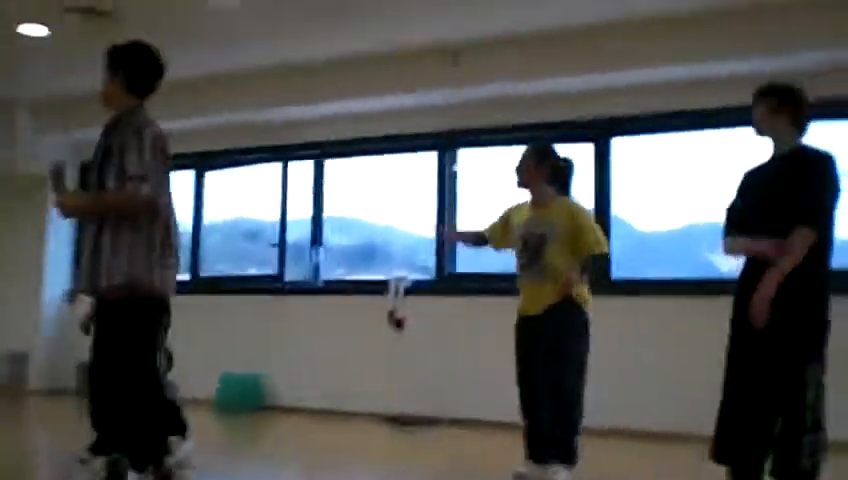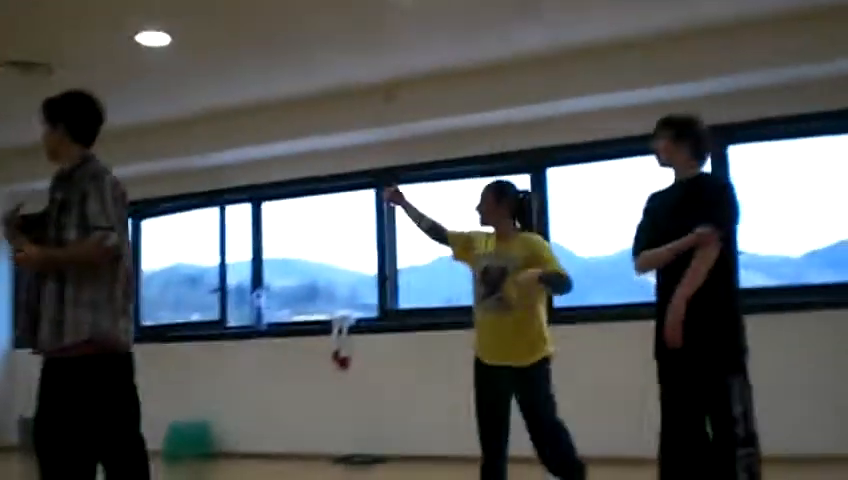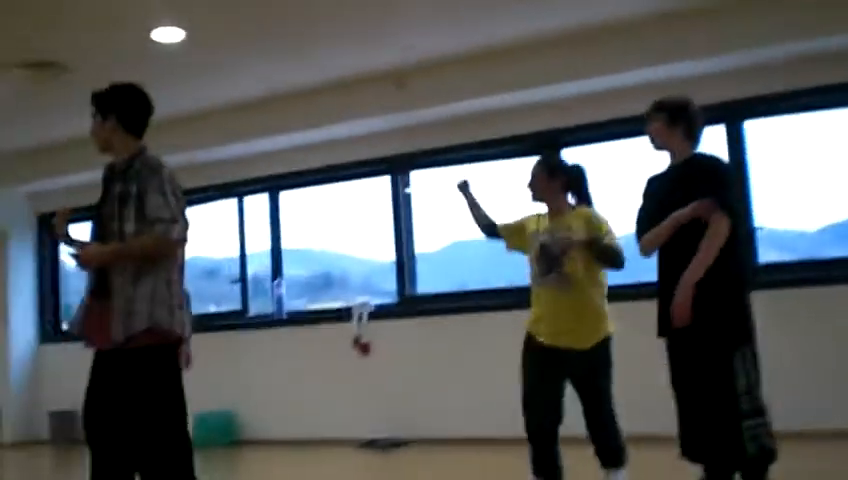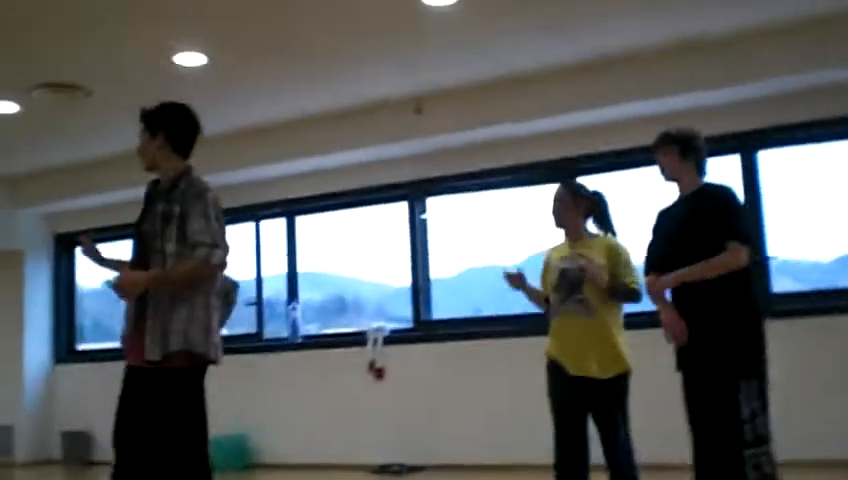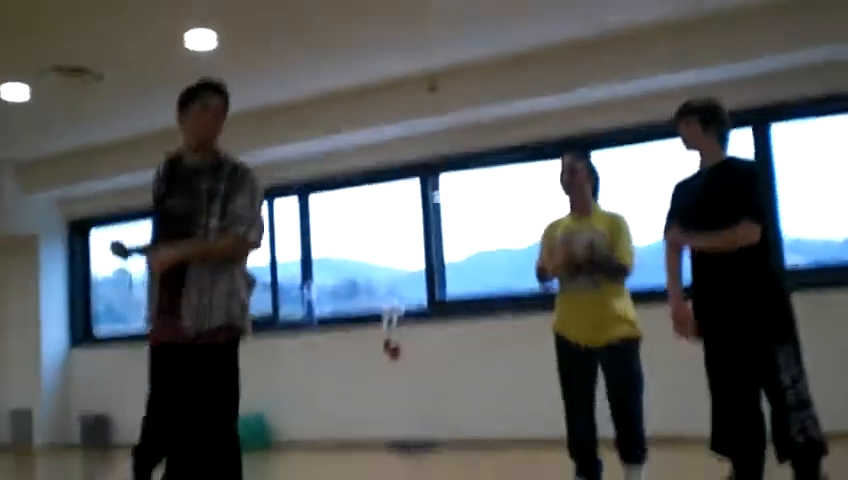
dt=0.3s
person 1, frame 1
left shoulder: (138, 131)
right shoulder: (124, 132)
left elbow: (141, 197)
left wrist: (84, 202)
left hip: (136, 277)
right hip: (121, 277)
left knee: (127, 378)
right knee: (109, 379)
person 1, frame 2
left shoulder: (96, 179)
right shoulder: (68, 183)
left elbow: (110, 245)
left wrist: (44, 257)
right wrist: (22, 244)
left hip: (95, 333)
right hip: (67, 333)
left knee: (113, 435)
right knee: (53, 434)
person 1, frame 3
left shoulder: (152, 172)
right shoulder: (115, 177)
left elbow: (171, 237)
left wrist: (109, 252)
right wrist: (72, 242)
left hip: (147, 322)
right hip: (112, 325)
left knee: (158, 425)
right knee: (103, 421)
person 1, frame 4
left shoulder: (196, 194)
right shoulder: (157, 195)
left elbow: (212, 261)
left wrist: (149, 279)
right wrist: (101, 260)
left hip: (178, 341)
right hip: (145, 342)
left knee: (179, 446)
right knee: (132, 438)
person 1, frame 5
left shoulder: (235, 177)
right shoulder: (165, 177)
left elbow: (247, 238)
left wrist: (184, 252)
left hip: (213, 314)
right hip: (169, 316)
left knee: (212, 416)
right knee: (166, 411)
person 2, frame 1
left shoulder: (815, 165)
right shoulder: (754, 177)
left elbow: (808, 232)
right elbow: (730, 240)
left wrist: (768, 285)
right wrist: (756, 246)
left hip: (799, 302)
right hip: (752, 302)
left knee: (799, 400)
right knee: (743, 396)
person 2, frame 2
left shoulder: (715, 189)
right shoulder: (657, 202)
left elbow: (710, 247)
right elbow: (641, 262)
left wrist: (678, 304)
right wrist: (686, 241)
left hip: (714, 321)
right hip: (672, 322)
left knee: (728, 416)
right knee: (680, 420)
person 2, frame 3
left shoulder: (711, 169)
right shoulder: (655, 185)
left elbow: (719, 227)
right elbow: (644, 244)
left wrist: (689, 282)
right wrist: (680, 215)
left hip: (719, 298)
right hip: (677, 302)
left knee: (738, 391)
right knee: (693, 397)
person 2, frame 4
left shoulder: (720, 199)
right shoulder: (665, 218)
left elbow: (738, 256)
right elbow: (652, 279)
left wrist: (673, 278)
right wrist: (665, 310)
left hip: (735, 329)
right hip: (692, 336)
left knee: (745, 419)
right knee: (708, 426)
person 2, frame 5
left shoulder: (743, 173)
right shoulder: (685, 190)
left elbow: (750, 233)
right elbow: (672, 249)
left wrist: (692, 240)
right wrist: (677, 300)
left hip: (761, 299)
right hip: (717, 307)
left knee: (785, 385)
right knee: (732, 392)
person 3, frame 1
left shoulder: (571, 211)
right shoulder: (517, 214)
left elbow: (600, 252)
right elbow: (484, 237)
left wrist: (576, 273)
right wrist: (458, 236)
left hip: (567, 308)
right hip: (530, 310)
left knee: (563, 385)
right knee: (532, 390)
person 3, frame 2
left shoulder: (532, 245)
right shoulder: (477, 243)
left elbow: (564, 283)
right elbow: (438, 233)
left wrist: (537, 275)
right wrist: (404, 204)
left hip: (528, 353)
right hip: (488, 353)
left knee: (542, 424)
right knee: (491, 428)
person 3, frame 3
left shoulder: (587, 219)
right shoulder: (530, 225)
left elbow: (617, 259)
right elbow: (493, 231)
left wrist: (587, 239)
right wrist: (469, 197)
left hip: (587, 333)
right hip: (542, 332)
left knee: (597, 407)
right knee: (536, 407)
person 3, frame 4
left shoulder: (610, 248)
right shoulder: (553, 256)
left elbow: (634, 294)
left wrist: (604, 282)
right wrist: (524, 288)
left hip: (606, 359)
right hip: (563, 359)
left knee: (613, 433)
right knee: (568, 437)
person 3, frame 5
left shoulder: (612, 222)
right shoulder: (555, 229)
left elbow: (622, 271)
right elbow: (543, 277)
left wrist: (587, 257)
right wrist: (556, 260)
left hip: (615, 326)
right hip: (570, 330)
left knee: (626, 396)
right knee: (577, 407)
